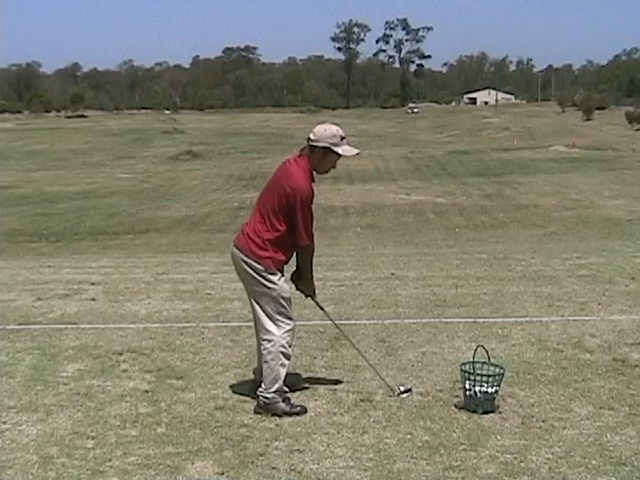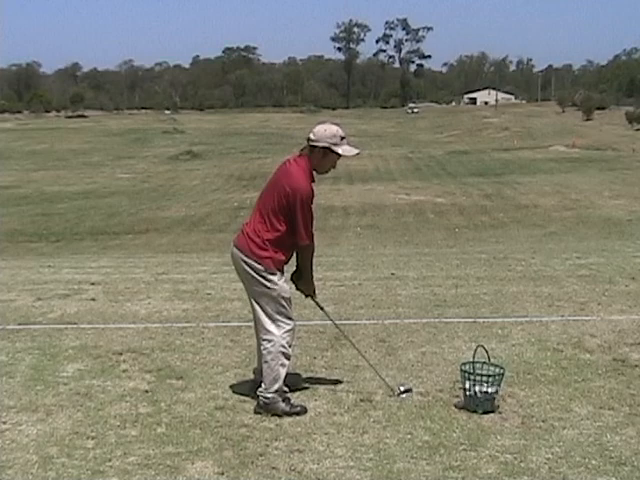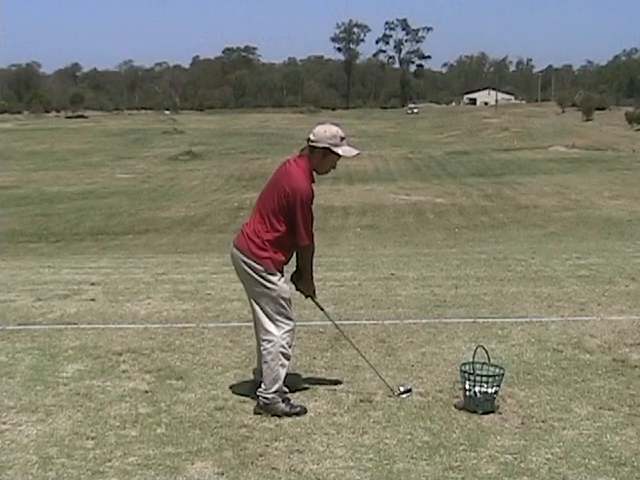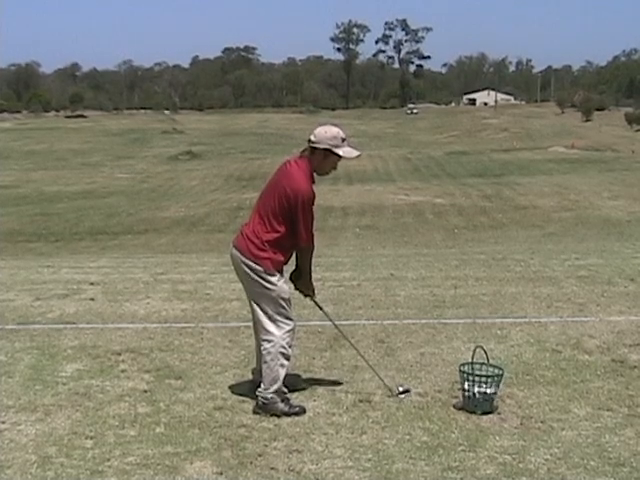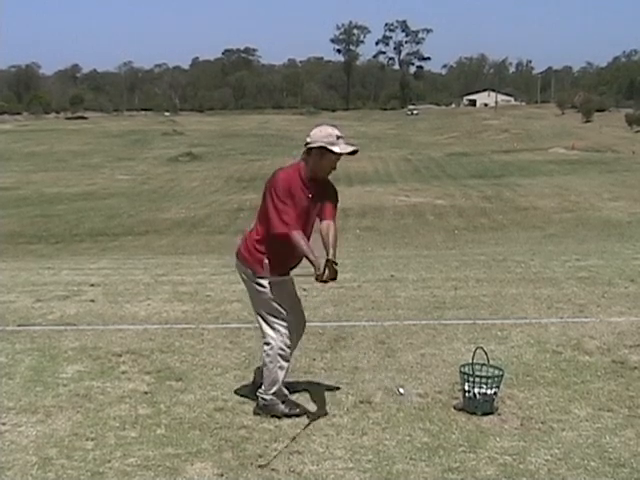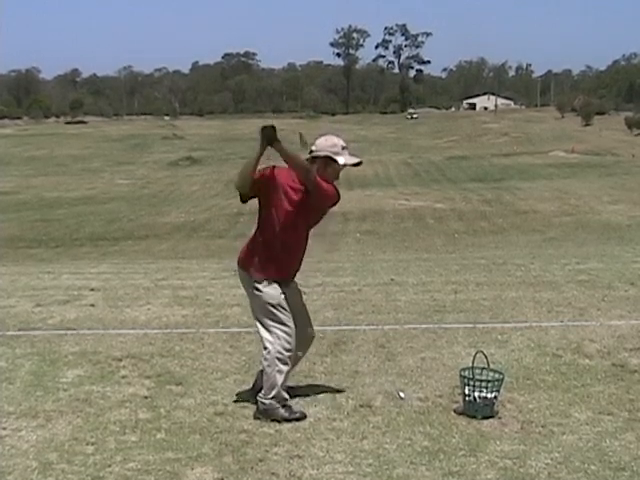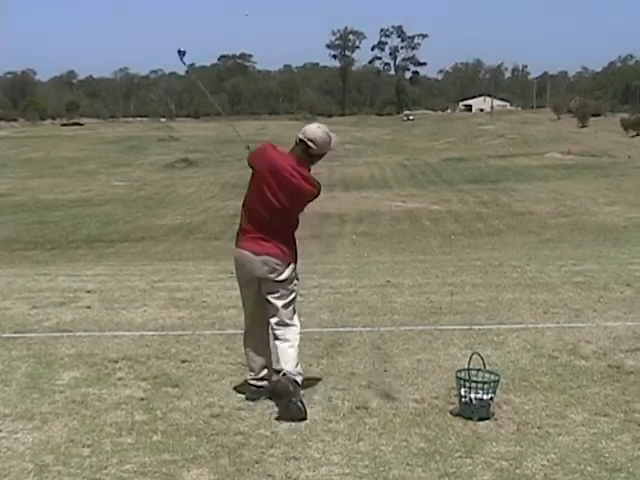
dt=0.5s
person 1, frame 1
left shoulder: (293, 165)
right shoulder: (301, 186)
right elbow: (304, 240)
left wrist: (299, 270)
right wrist: (306, 278)
left hip: (245, 249)
right hip: (261, 259)
left knee: (269, 324)
right knee: (280, 327)
left ankle: (265, 378)
right ankle: (270, 397)
person 1, frame 2
left shoulder: (293, 165)
right shoulder: (301, 186)
right elbow: (304, 240)
left wrist: (299, 269)
right wrist: (307, 278)
left hip: (245, 248)
right hip: (260, 260)
left knee: (269, 324)
right knee: (280, 328)
left ankle: (265, 378)
right ankle: (270, 397)
person 1, frame 3
left shoulder: (292, 166)
right shoulder: (301, 186)
right elbow: (305, 240)
left wrist: (299, 271)
right wrist: (307, 278)
left hip: (246, 249)
right hip: (261, 260)
left knee: (268, 324)
right knee: (280, 328)
left ankle: (265, 378)
right ankle: (270, 397)
person 1, frame 4
left shoulder: (293, 166)
right shoulder: (302, 187)
right elbow: (305, 240)
left wrist: (299, 270)
right wrist: (305, 277)
left hip: (245, 250)
right hip: (260, 260)
left knee: (267, 323)
right knee: (280, 327)
left ankle: (264, 378)
right ankle: (269, 396)
person 1, frame 5
left shoulder: (327, 190)
right shoulder: (282, 179)
left elbow: (327, 222)
right elbow: (286, 230)
left wrist: (331, 259)
right wrist: (315, 263)
left hip: (280, 267)
right hip: (259, 263)
left knee: (295, 325)
right knee: (281, 330)
left ankle: (265, 378)
right ankle: (269, 398)
person 1, frame 6
left shoulder: (329, 194)
right shoulder: (275, 176)
left elbow: (307, 176)
right elbow: (242, 188)
left wrist: (278, 146)
right wrist: (261, 149)
left hip: (284, 276)
right hip: (258, 270)
left knee: (303, 335)
right knee: (281, 337)
left ankle: (265, 384)
right ankle: (269, 402)
person 1, frame 7
left shoulder: (268, 156)
right shoulder: (310, 186)
left hip: (245, 253)
right hip: (278, 260)
left knee: (254, 323)
right knee: (284, 325)
left ankle: (257, 382)
right ankle: (287, 380)
